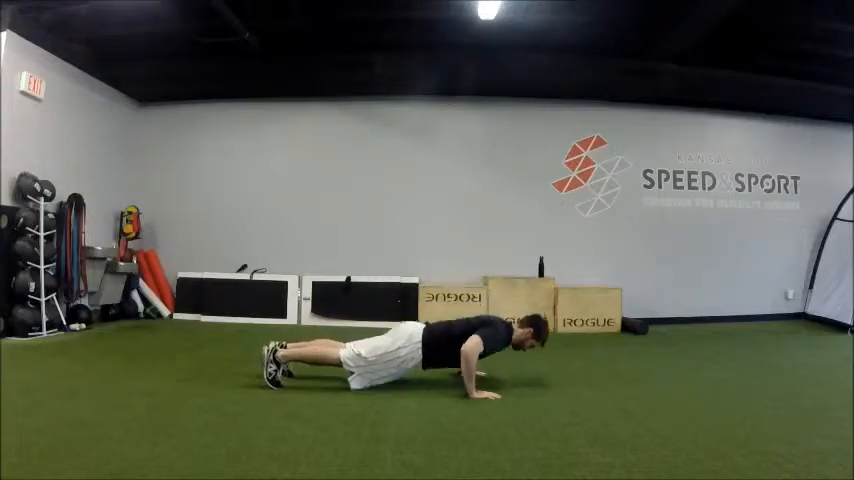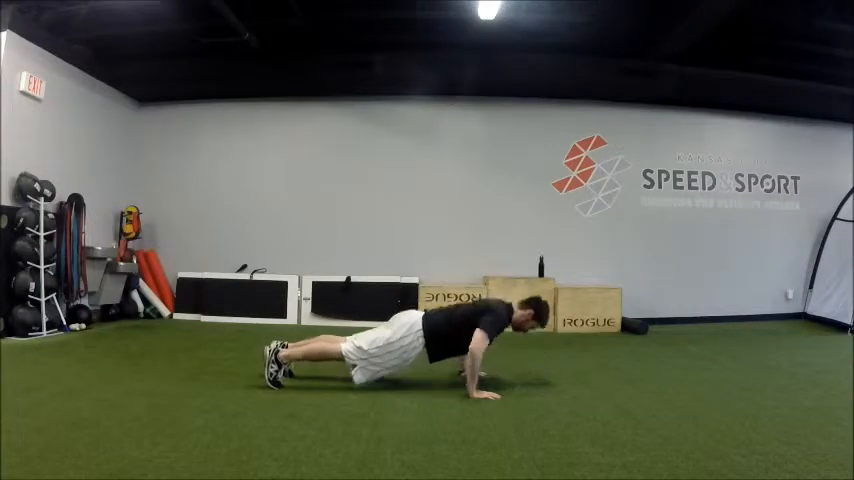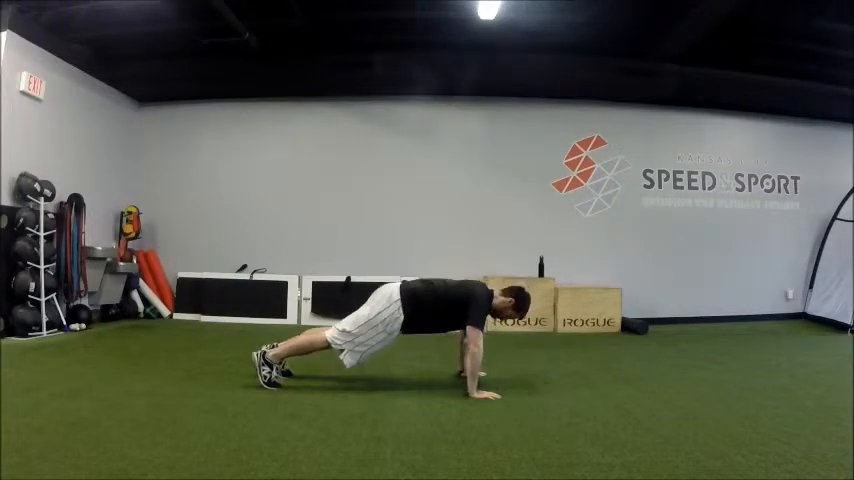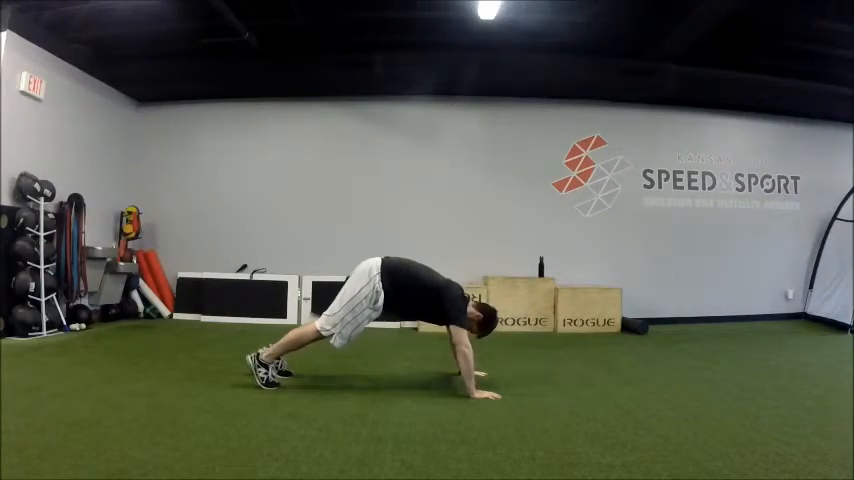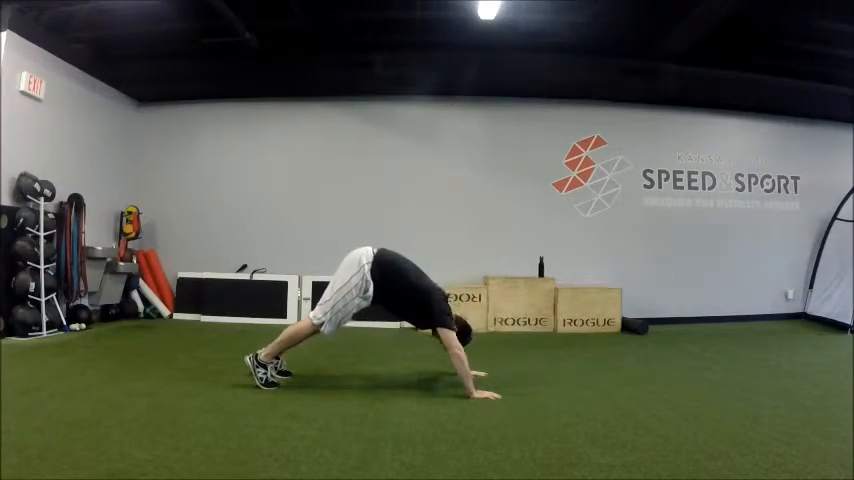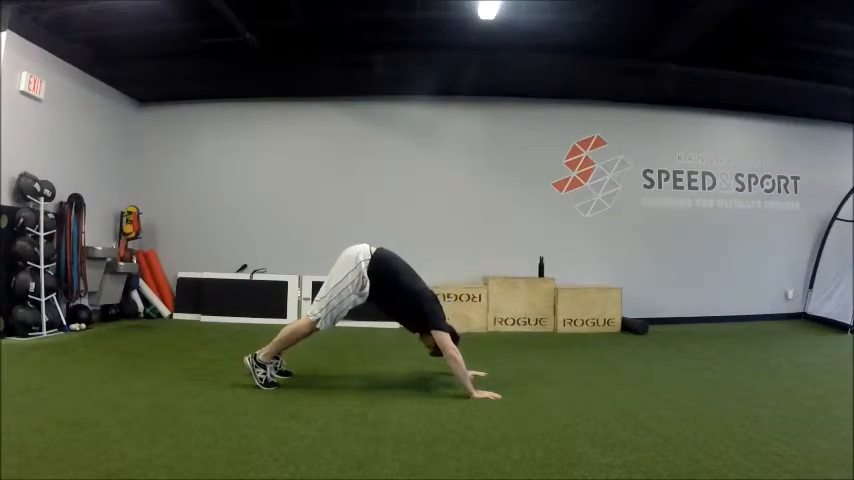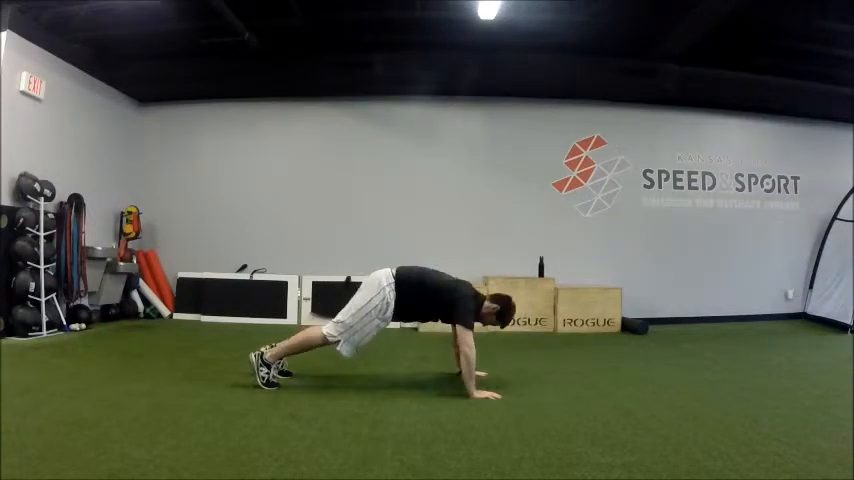
dt=0.7s
person 1, frame 1
left shoulder: (496, 327)
right shoulder: (501, 334)
right elbow: (468, 351)
left wrist: (466, 368)
right wrist: (473, 390)
left hip: (414, 335)
right hip: (414, 346)
left knee: (346, 351)
right knee: (344, 358)
left ankle: (282, 348)
right ankle: (280, 356)
person 1, frame 2
left shoulder: (497, 309)
right shoulder: (500, 315)
right elbow: (475, 348)
left wrist: (467, 367)
right wrist: (473, 389)
left hip: (415, 323)
right hip: (416, 335)
left knee: (347, 345)
right knee: (347, 352)
left ankle: (284, 348)
right ankle: (283, 356)
person 1, frame 3
left shoulder: (476, 296)
right shoulder: (481, 298)
left elbow: (465, 337)
right elbow: (475, 346)
left wrist: (464, 369)
right wrist: (473, 390)
left hip: (396, 300)
right hip: (395, 306)
left knee: (337, 334)
right knee: (336, 338)
left ankle: (276, 350)
right ankle: (270, 357)
person 1, frame 4
left shoulder: (451, 299)
right shoulder: (455, 300)
left elbow: (455, 342)
right elbow: (462, 346)
left wrist: (464, 370)
right wrist: (473, 391)
left hip: (378, 279)
right hip: (376, 281)
left knee: (326, 326)
right knee: (326, 327)
left ankle: (273, 354)
right ankle: (264, 358)
person 1, frame 5
left shoulder: (434, 305)
right shoulder: (437, 306)
left elbow: (453, 350)
right elbow: (455, 349)
left wrist: (464, 371)
right wrist: (473, 391)
left hip: (368, 267)
right hip: (365, 269)
left knee: (321, 321)
right knee: (319, 321)
left ankle: (272, 356)
right ankle: (262, 359)
person 1, frame 6
left shoulder: (426, 311)
right shoulder: (429, 310)
left elbow: (449, 352)
right elbow: (450, 351)
left wrist: (461, 371)
right wrist: (472, 391)
left hip: (364, 263)
right hip: (362, 266)
left knee: (318, 320)
right knee: (317, 318)
left ankle: (272, 357)
right ankle: (261, 358)
person 1, frame 7
left shoulder: (463, 295)
right shoulder: (467, 299)
left elbow: (459, 341)
right elbow: (466, 346)
left wrist: (463, 369)
right wrist: (472, 390)
left hip: (390, 290)
right hip: (387, 291)
left knee: (333, 331)
right knee: (333, 333)
left ankle: (275, 353)
right ankle: (267, 357)
